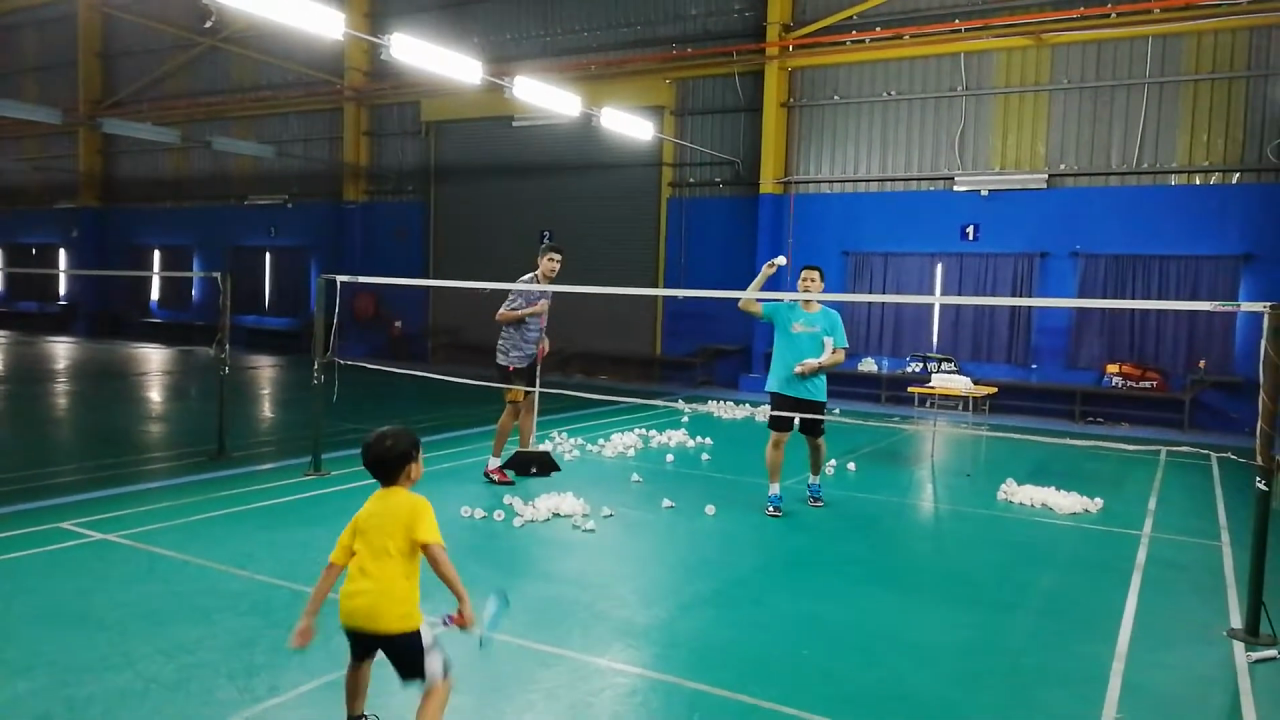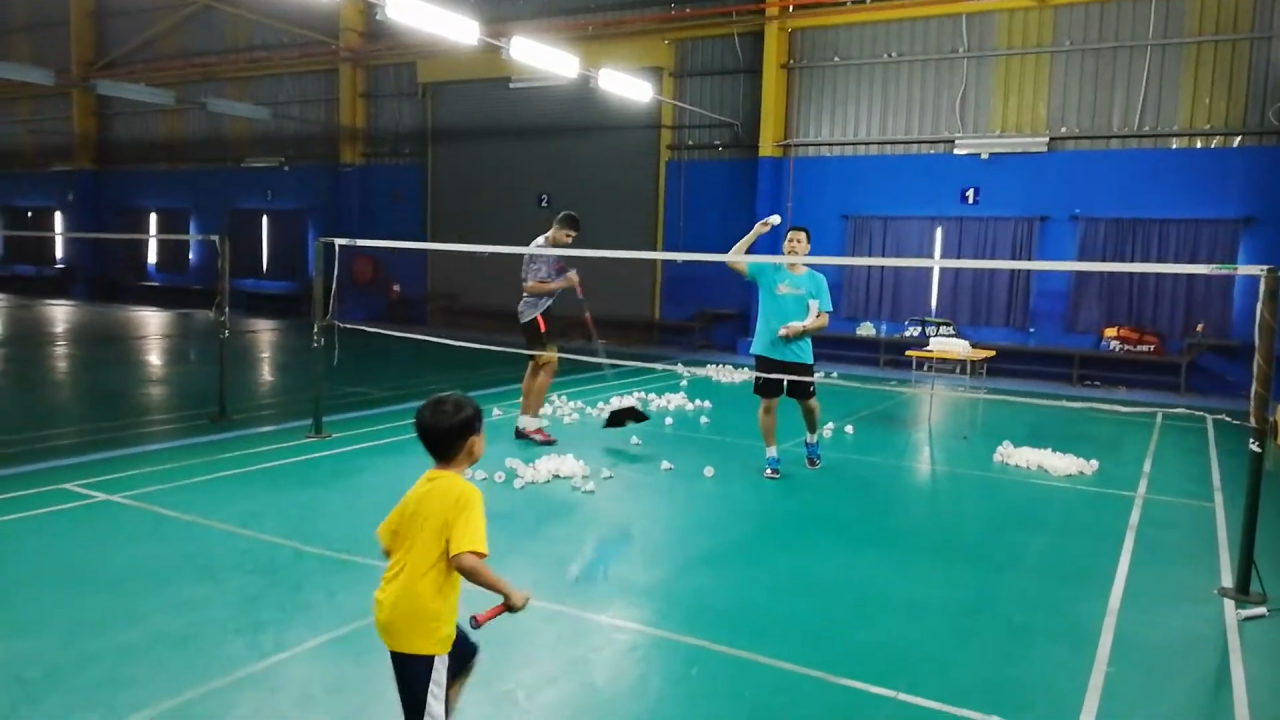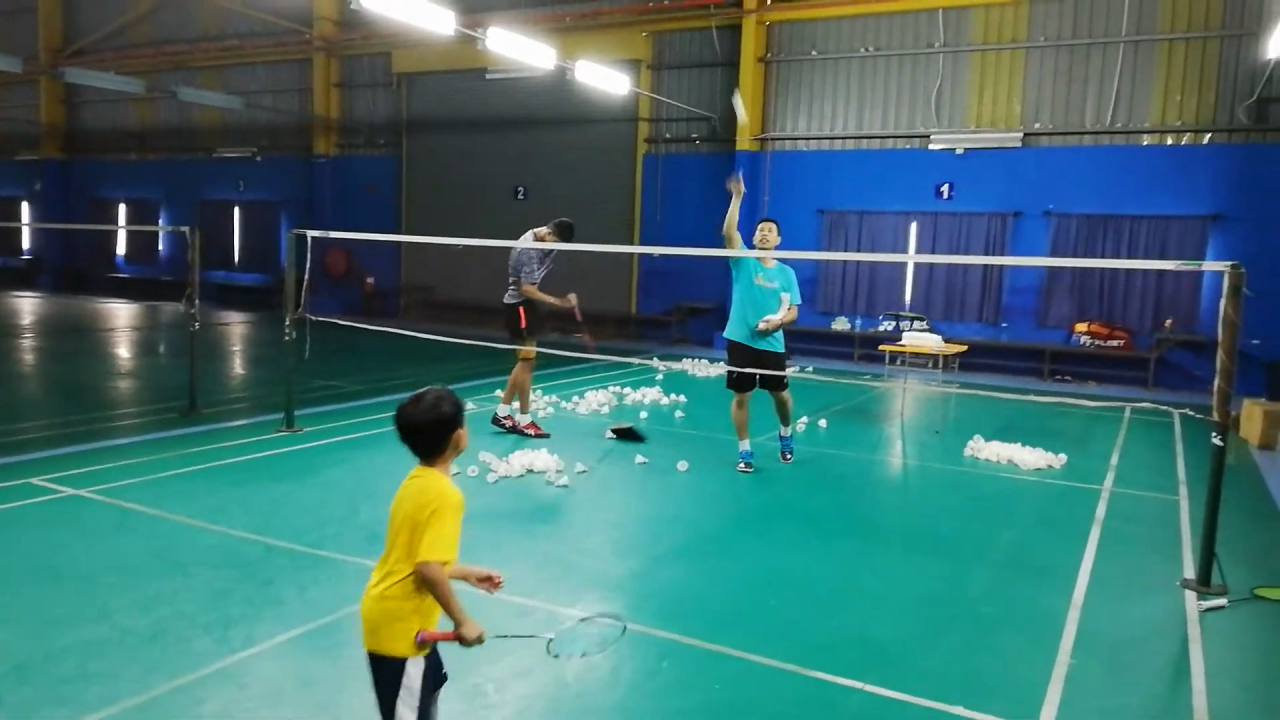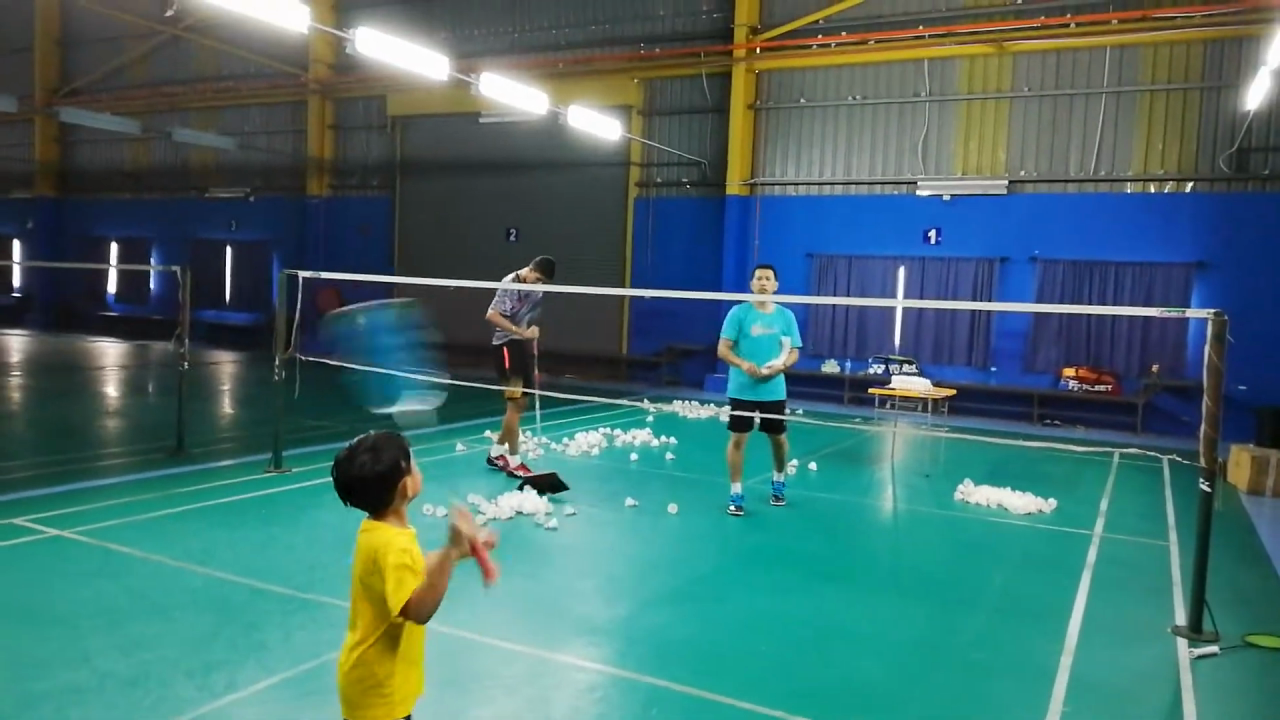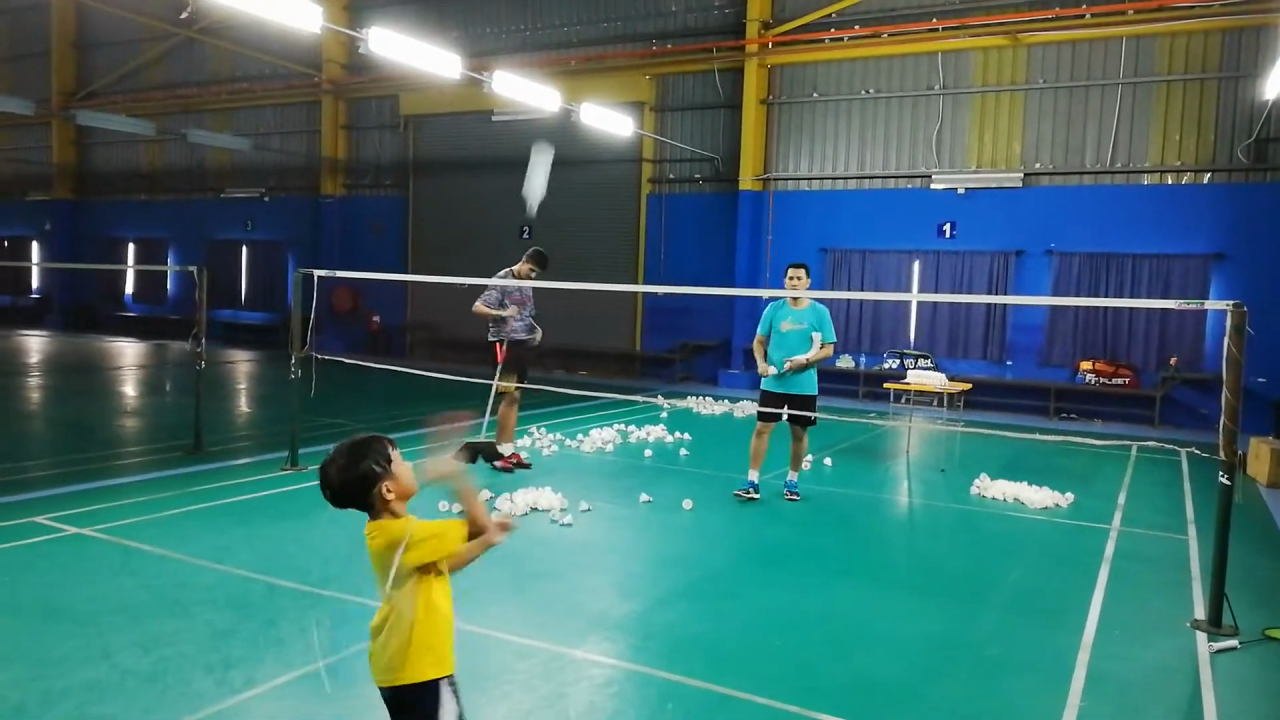
dt=0.5s
person 1, frame 1
left shoulder: (364, 512)
right shoulder: (416, 506)
left elbow: (333, 566)
right elbow: (434, 551)
left wrist: (308, 616)
right wrist: (464, 599)
left hip: (354, 611)
right hip: (393, 616)
left knee: (360, 659)
right knee: (439, 683)
person 1, frame 2
left shoulder: (422, 488)
right shoulder: (465, 495)
left elbow: (388, 544)
right elbow: (465, 561)
right wrist: (507, 591)
left hip: (397, 609)
right hip: (419, 623)
left knee: (462, 661)
person 1, frame 3
left shoulder: (416, 481)
right shoulder: (444, 495)
right elbow: (428, 569)
left wrist: (468, 573)
right wrist: (461, 620)
left hip: (392, 612)
right hip: (400, 624)
left knee: (429, 689)
person 1, frame 4
left shoulder: (381, 531)
right shoulder: (388, 546)
right elbow: (420, 609)
left wrist: (462, 548)
right wrist: (451, 552)
right hip: (377, 689)
person 1, frame 5
left shoulder: (386, 531)
right shoulder: (406, 534)
left elbow: (442, 565)
right elbow: (481, 528)
left wrist: (486, 540)
right wrist: (457, 478)
left hip: (401, 661)
right hip: (419, 670)
person 2, frame 1
left shoulder: (831, 317)
right shoulder: (782, 310)
left elbow: (839, 355)
right elbow: (745, 305)
left wrist: (817, 365)
right wrist: (763, 275)
left hip: (814, 390)
right hip: (782, 387)
left knee: (815, 441)
right knee: (777, 438)
left ankle: (814, 484)
right ankle: (774, 494)
person 2, frame 2
left shoulder: (816, 280)
right shoulder: (767, 271)
left elbow: (823, 320)
right elbow: (732, 260)
left wrist: (802, 328)
right wrist: (756, 232)
left hip: (800, 353)
right hip: (767, 350)
left knee: (808, 402)
right knee: (768, 404)
left ankle: (812, 441)
right ankle: (771, 456)
person 2, frame 3
left shoulder: (786, 273)
right shoulder: (743, 262)
left elbow: (793, 312)
right elbow: (729, 232)
left wrist: (778, 321)
right wrist: (737, 197)
left hip: (772, 344)
right hip: (741, 341)
left knee: (781, 395)
right knee: (741, 397)
left ankle: (786, 434)
right ankle: (744, 449)
person 2, frame 4
left shoulder: (786, 316)
right shoulder: (739, 313)
left elbow: (794, 352)
right elbow: (722, 349)
left wrist: (780, 366)
right wrist: (743, 364)
left hip: (774, 390)
right hip: (742, 390)
left knee: (778, 438)
right knee: (738, 439)
left ankle: (778, 481)
right ankle: (736, 493)
person 2, frame 5
left shoulder: (820, 312)
right shoulder: (773, 309)
left elbow: (828, 349)
right elbow: (758, 342)
left wrist: (805, 361)
right wrist: (761, 363)
left hip: (804, 386)
right hip: (773, 383)
left knee: (799, 433)
right knee: (762, 429)
left ankle: (792, 481)
right ankle: (752, 482)
person 3, frame 1
left shoulder: (546, 290)
right shoulder: (525, 284)
right elbow: (501, 316)
left wrist: (542, 337)
right wrist: (532, 310)
left hip: (531, 356)
right hip: (512, 356)
left knee: (530, 405)
right knee: (514, 407)
right ankle: (493, 466)
person 3, frame 2
left shoulder: (549, 248)
right shoulder: (540, 250)
right elbow: (532, 287)
left wrist: (564, 277)
right wrist: (564, 283)
left hip: (537, 313)
right hip: (535, 313)
left knee: (535, 367)
right knee: (548, 366)
left ankle: (524, 424)
right ankle: (533, 425)
person 3, frame 3
left shoulder: (537, 241)
right shoulder: (529, 249)
right elbow: (526, 289)
right wrist: (558, 302)
left hip: (525, 305)
right hip: (520, 305)
left knee: (525, 361)
right knee: (527, 361)
left ankle: (502, 412)
right ankle: (524, 421)
person 3, frame 4
left shoulder: (532, 287)
right shoulder: (510, 285)
right elbow: (492, 316)
right wrist: (521, 332)
left hip: (522, 346)
right hip: (507, 346)
left knee: (521, 402)
right knee: (516, 403)
left ankle: (496, 452)
right ankle: (514, 461)
person 3, frame 5
left shoulder: (526, 285)
right shoulder: (502, 280)
right elbow: (477, 307)
left wrist: (536, 329)
right wrist: (501, 313)
left hip: (522, 343)
right hip: (503, 343)
left knee: (514, 398)
right knee: (510, 396)
left ankle: (508, 451)
right ankle: (500, 451)
